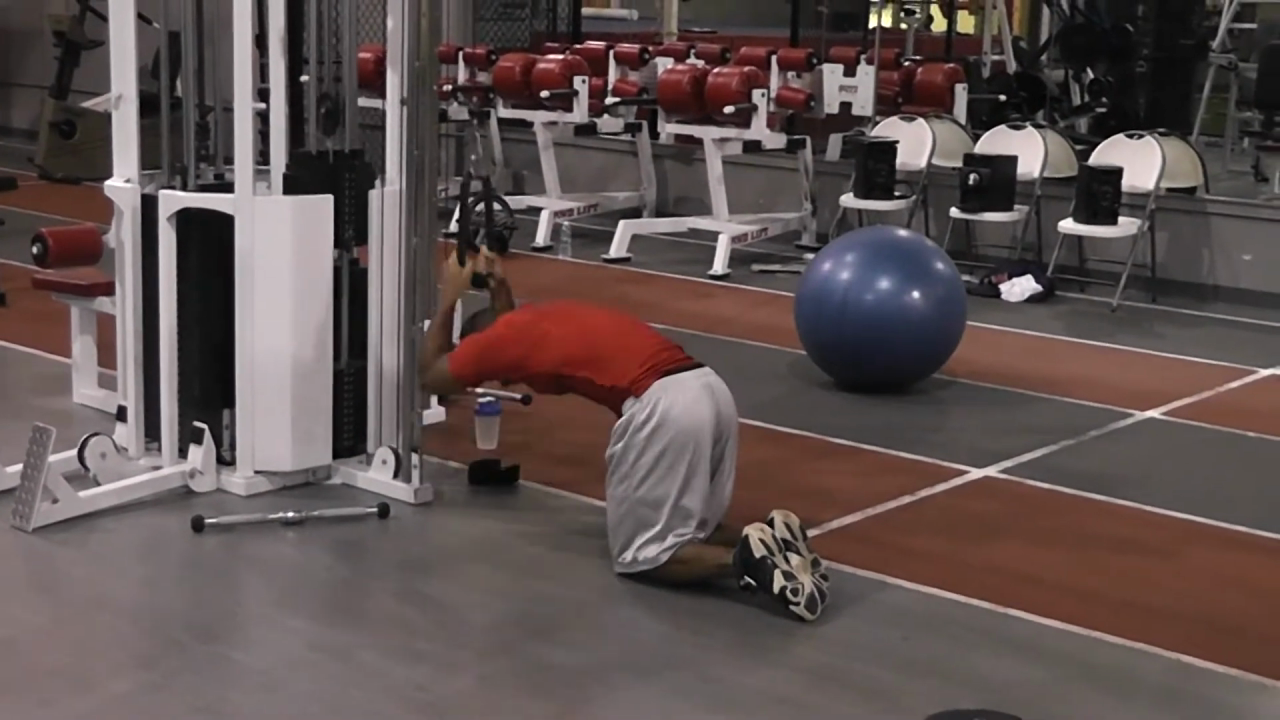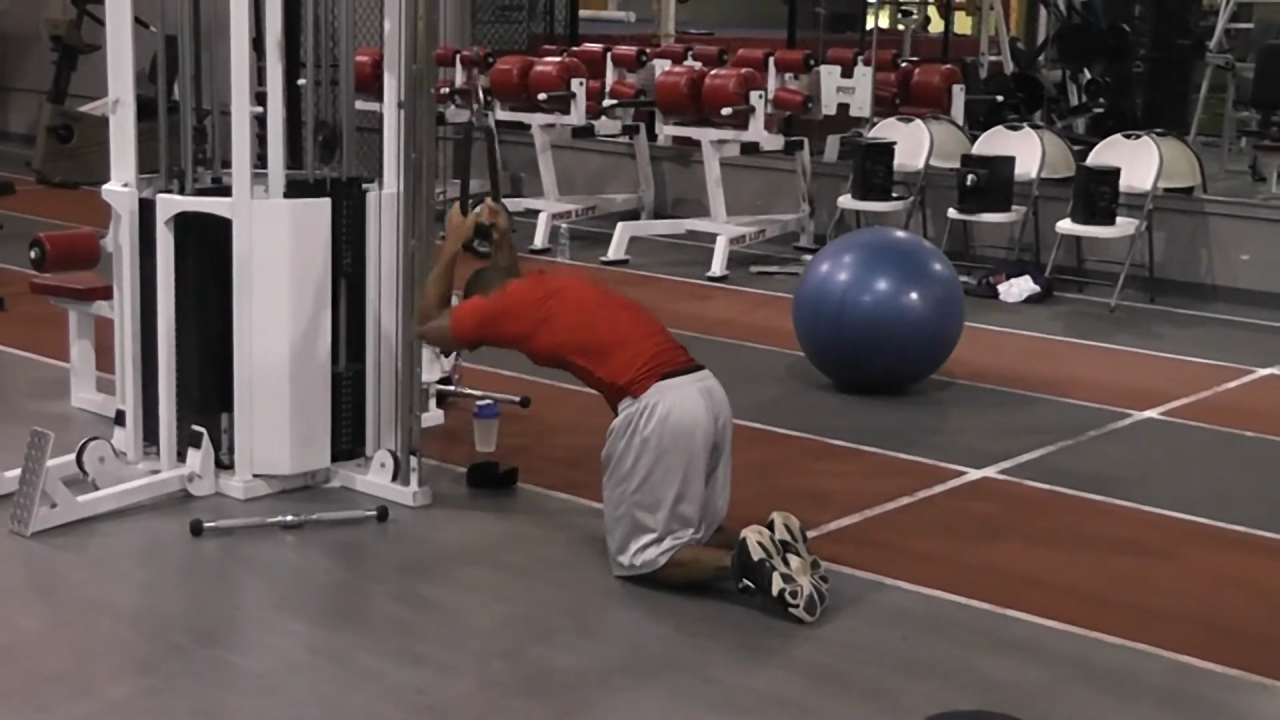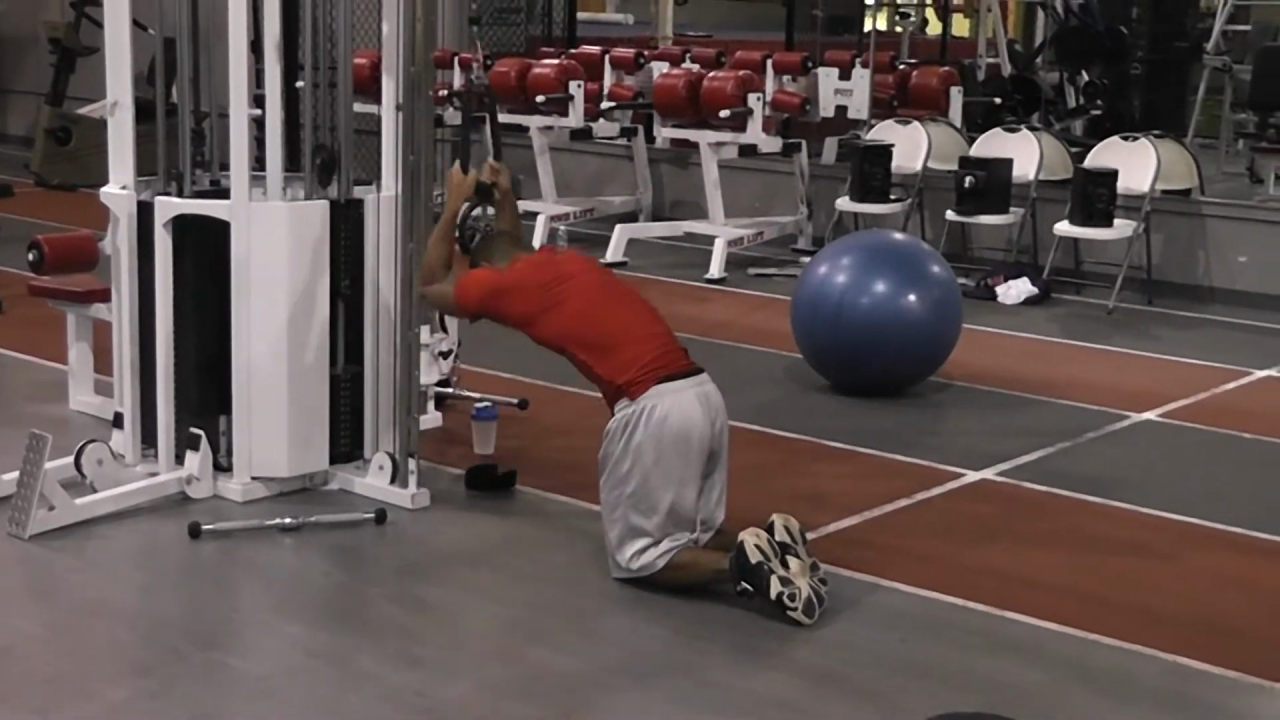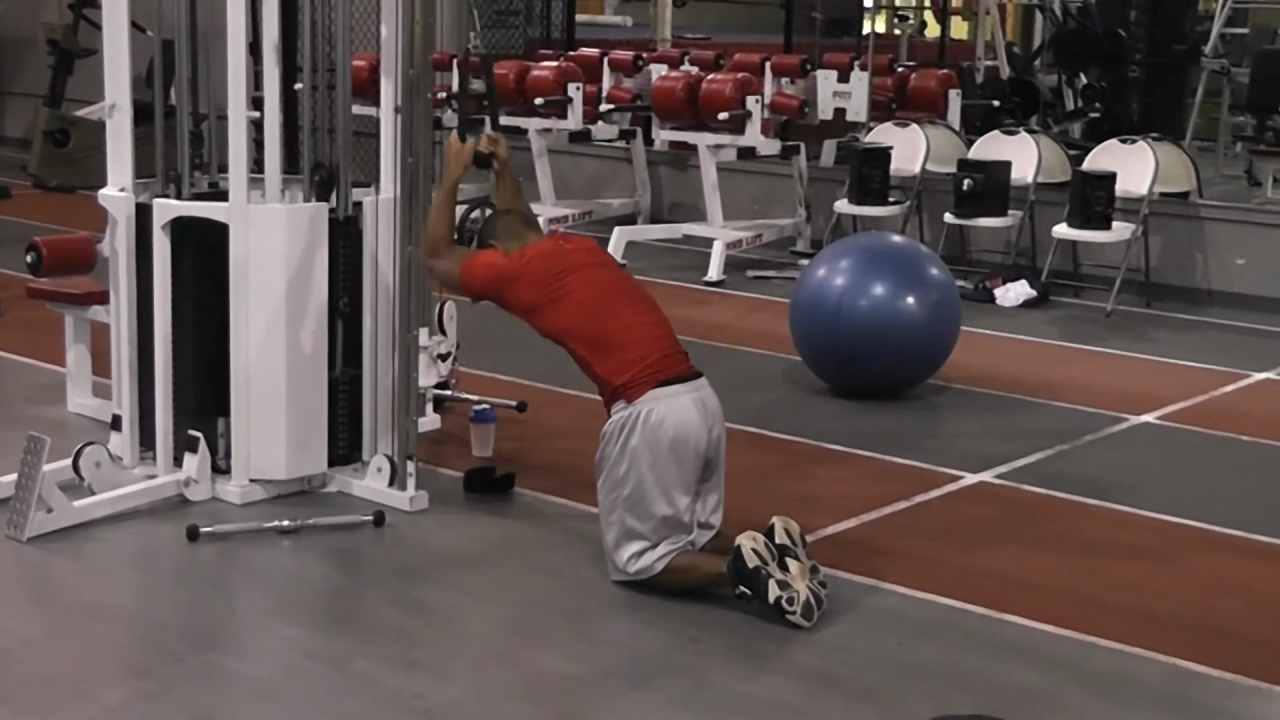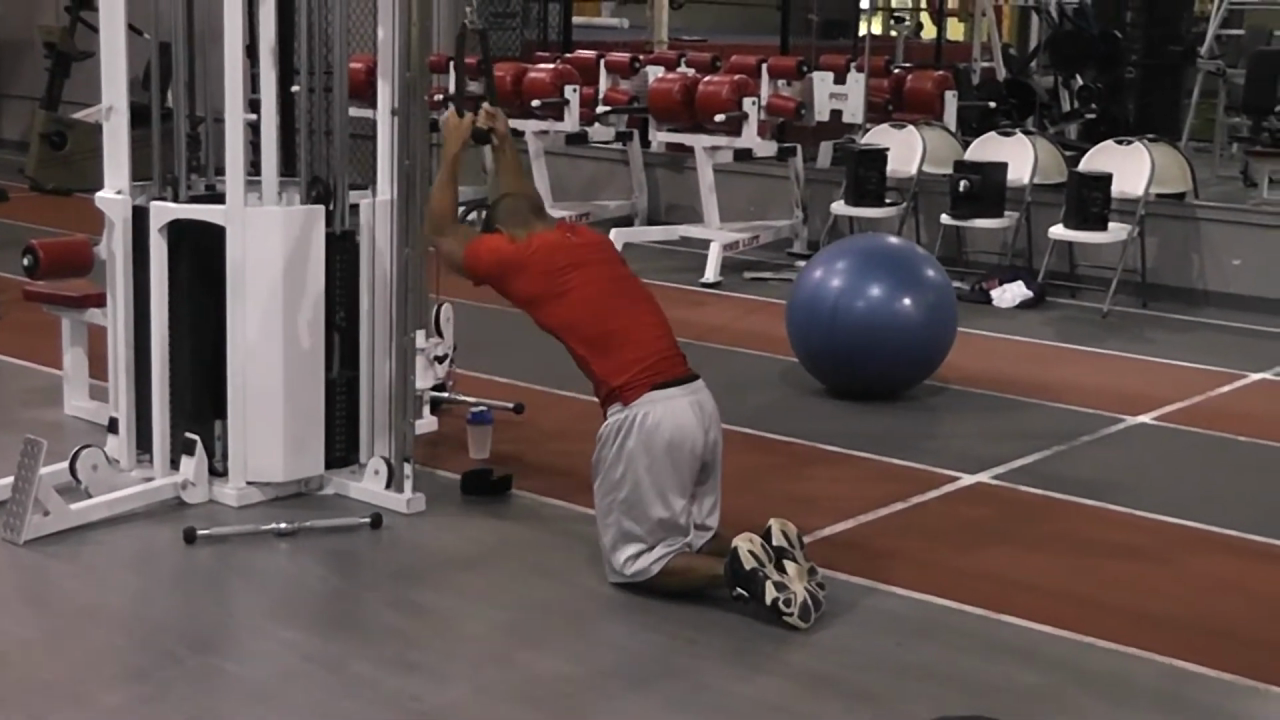
dt=0.2s
person 1, frame 1
left shoulder: (497, 337)
right shoulder: (547, 313)
left elbow: (431, 377)
left wrist: (449, 298)
right wrist: (499, 288)
left hip: (661, 408)
right hip: (710, 391)
left knee: (640, 557)
right knee: (692, 532)
left ankle: (744, 557)
right ankle: (768, 535)
person 1, frame 2
left shoulder: (500, 305)
right shoulder: (556, 283)
left elbow: (429, 328)
left wrist: (451, 248)
right wrist: (502, 241)
left hip: (657, 408)
right hip: (705, 392)
left knee: (639, 557)
right knee: (693, 532)
left ankle: (743, 560)
right ankle: (768, 537)
person 1, frame 3
left shoulder: (507, 283)
right shoulder: (568, 259)
left elbow: (432, 286)
left wrist: (453, 207)
right wrist: (504, 201)
left hip: (653, 411)
right hip: (703, 395)
left knee: (637, 559)
right knee: (693, 534)
left ankle: (742, 563)
right ankle: (767, 541)
person 1, frame 4
left shoulder: (514, 268)
right shoulder: (580, 246)
left elbow: (438, 257)
left wrist: (452, 176)
right wrist: (503, 171)
left hip: (649, 414)
right hip: (700, 398)
left knee: (635, 561)
right knee: (694, 537)
left ankle: (739, 567)
right ankle: (769, 545)
person 1, frame 5
left shoulder: (519, 258)
right shoulder: (586, 237)
left elbow: (441, 235)
right elbow: (528, 211)
left wrist: (452, 152)
right wrist: (504, 146)
left hip: (644, 417)
right hip: (696, 401)
left knee: (632, 562)
right knee: (689, 539)
left ankle: (737, 569)
right ankle: (764, 547)
